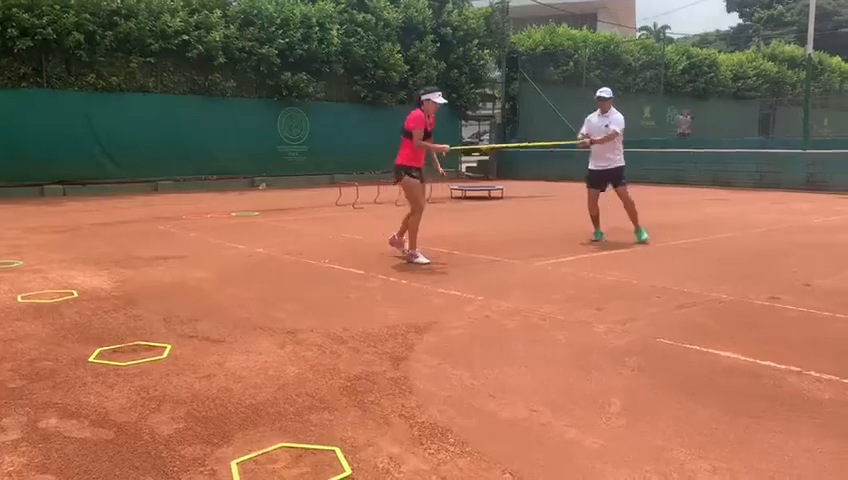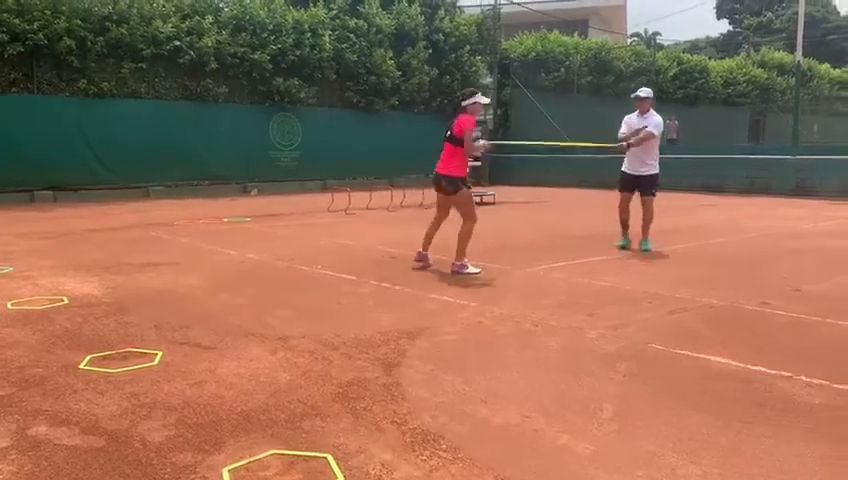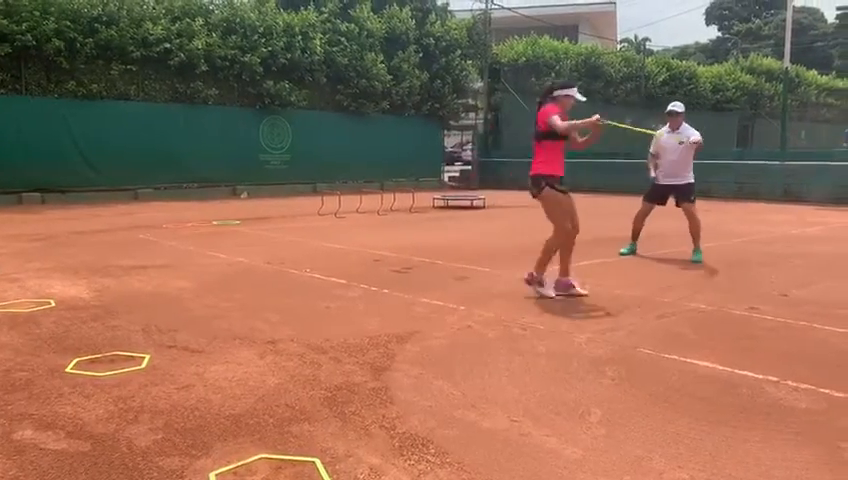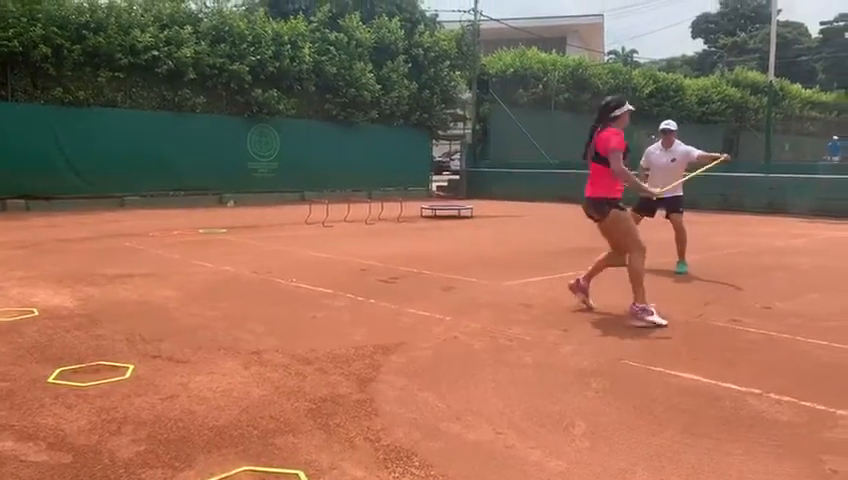
dt=0.7s
person 1, frame 1
left shoulder: (429, 118)
right shoulder: (417, 116)
left elbow: (427, 144)
right elbow: (417, 144)
left wrist: (437, 165)
right wrist: (440, 148)
left hip: (415, 168)
right hip: (406, 168)
left knee: (417, 208)
right knee: (419, 207)
left ankle: (398, 238)
right ankle: (412, 252)
person 1, frame 2
left shoulder: (458, 120)
right shoulder: (468, 120)
right elbow: (468, 149)
left wrist: (476, 147)
right wrist: (480, 145)
left hip: (441, 175)
right hip: (454, 178)
left knee: (440, 217)
right knee: (470, 219)
left ankle: (423, 255)
right ankle: (459, 263)
person 1, frame 3
left shoulder: (559, 114)
right shoulder: (549, 110)
left elbow: (576, 144)
right elbow: (561, 127)
left wrist: (592, 134)
right wrist: (588, 122)
left hip: (554, 179)
right hip: (543, 179)
left knee: (572, 228)
right knee: (563, 228)
left ankle: (564, 281)
right ankle: (536, 276)
person 1, frame 4
left shoulder: (602, 132)
right shoulder: (614, 134)
right elbow: (617, 168)
right wrist: (644, 188)
left hip: (597, 200)
right hip: (604, 201)
left knee: (619, 251)
right knee: (637, 249)
left ankle: (583, 282)
right ankle: (640, 307)
person 2, frame 1
left shoulder: (617, 118)
right shoulder: (591, 118)
left elbow: (608, 137)
right elbow: (582, 136)
left wrist: (591, 141)
right wrist: (583, 137)
left hip: (615, 164)
right hip: (595, 165)
left knee: (624, 195)
right knee: (592, 198)
left ankle: (638, 229)
right ankle: (597, 231)
person 2, frame 2
left shoulder: (656, 120)
right shoulder: (629, 119)
left elbow: (644, 138)
right elbow: (621, 137)
left wrist: (628, 144)
right wrist: (631, 134)
left hip: (649, 170)
right hip: (629, 168)
left knee: (647, 203)
right knee: (623, 201)
left ankle: (645, 239)
right ankle: (625, 237)
person 2, frame 3
left shoulder: (689, 133)
right shoulder: (660, 134)
left elbow: (698, 141)
right elbow: (652, 156)
left wrist: (698, 143)
right wrist: (652, 171)
left hip: (683, 181)
right hip: (660, 180)
left knee: (691, 213)
right knee: (643, 211)
left ankle: (697, 249)
right ankle: (632, 244)
person 2, frame 4
left shoulder: (684, 150)
right shoulder: (651, 150)
left elbow: (702, 156)
right elbow: (642, 169)
left wrist: (720, 156)
left hip: (673, 194)
left knee: (678, 224)
right knee: (631, 221)
left ankle: (681, 261)
